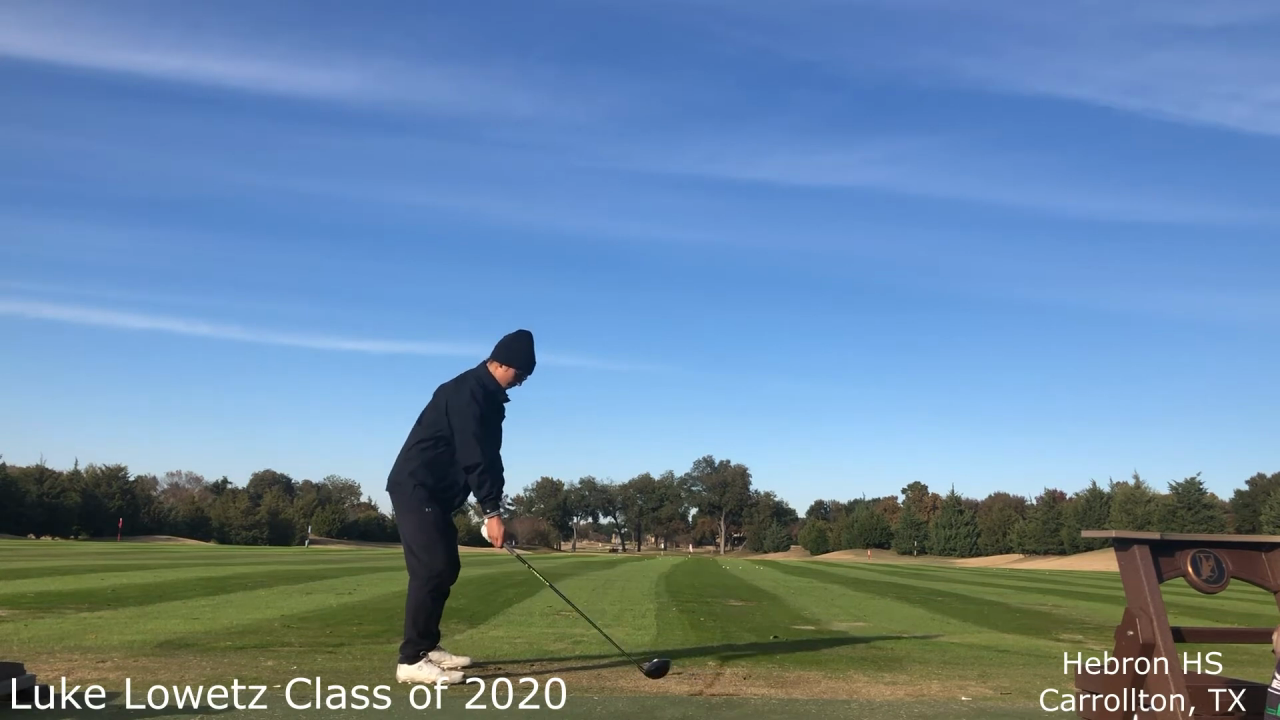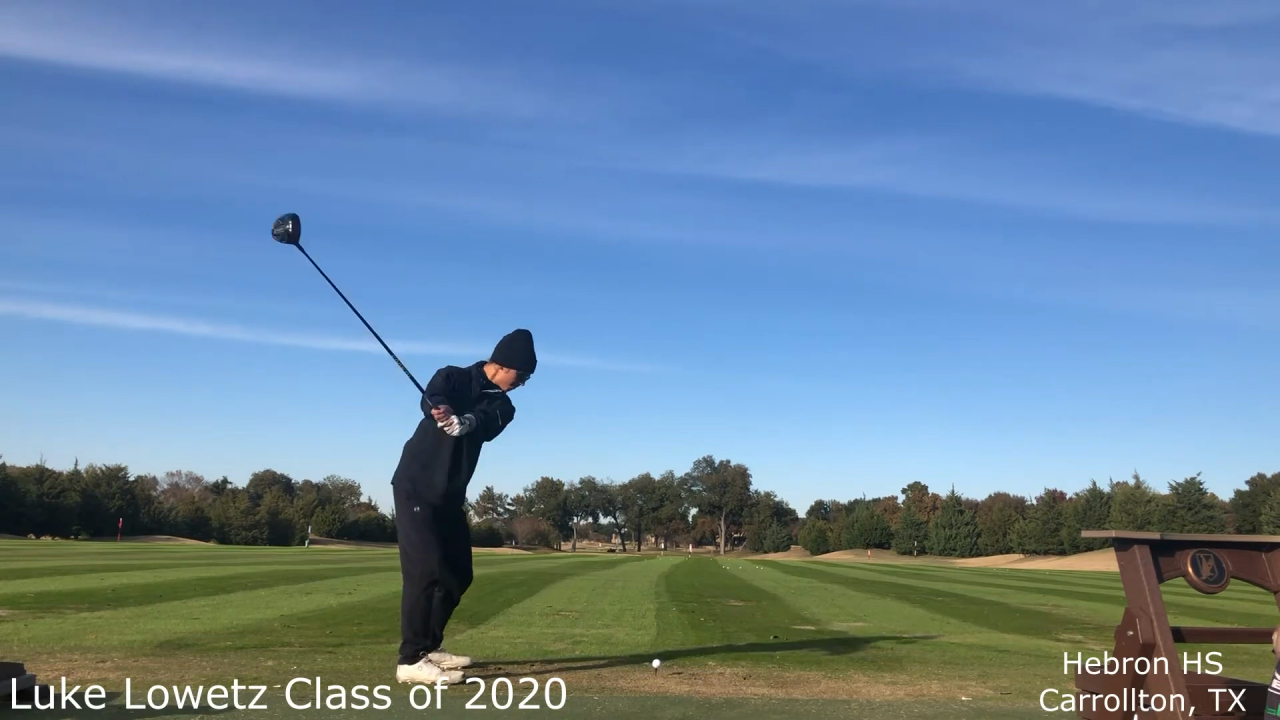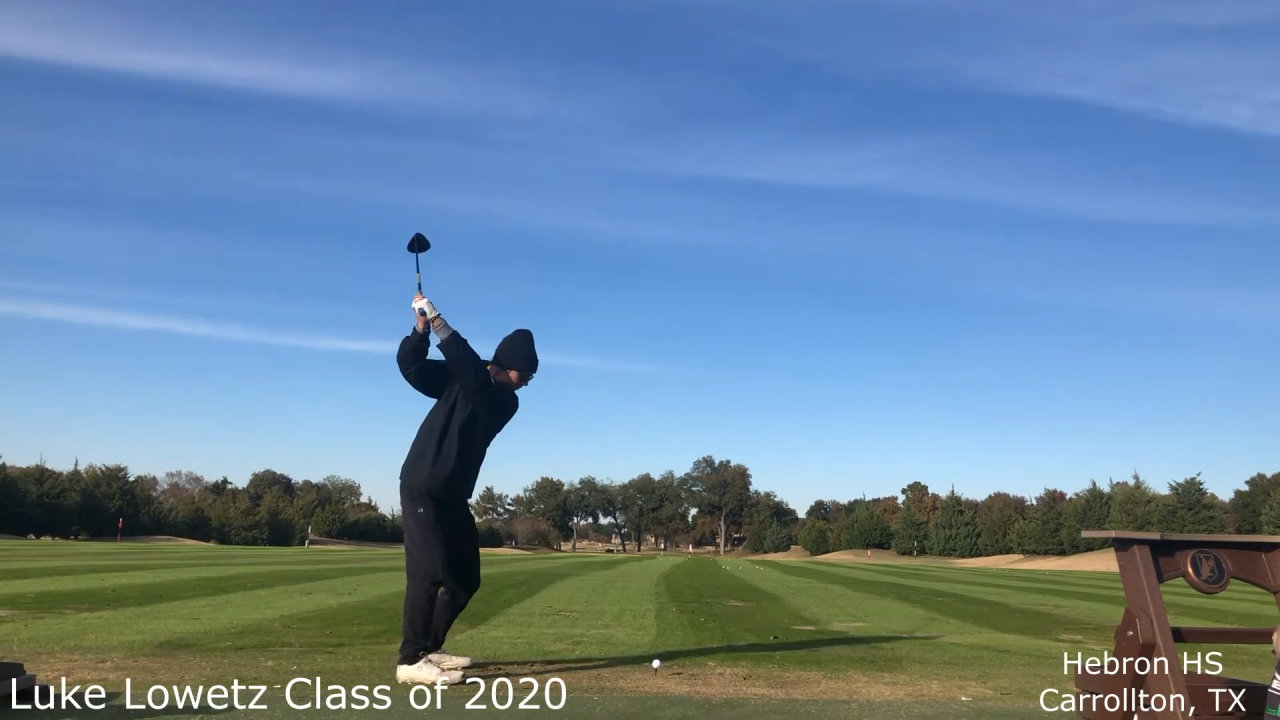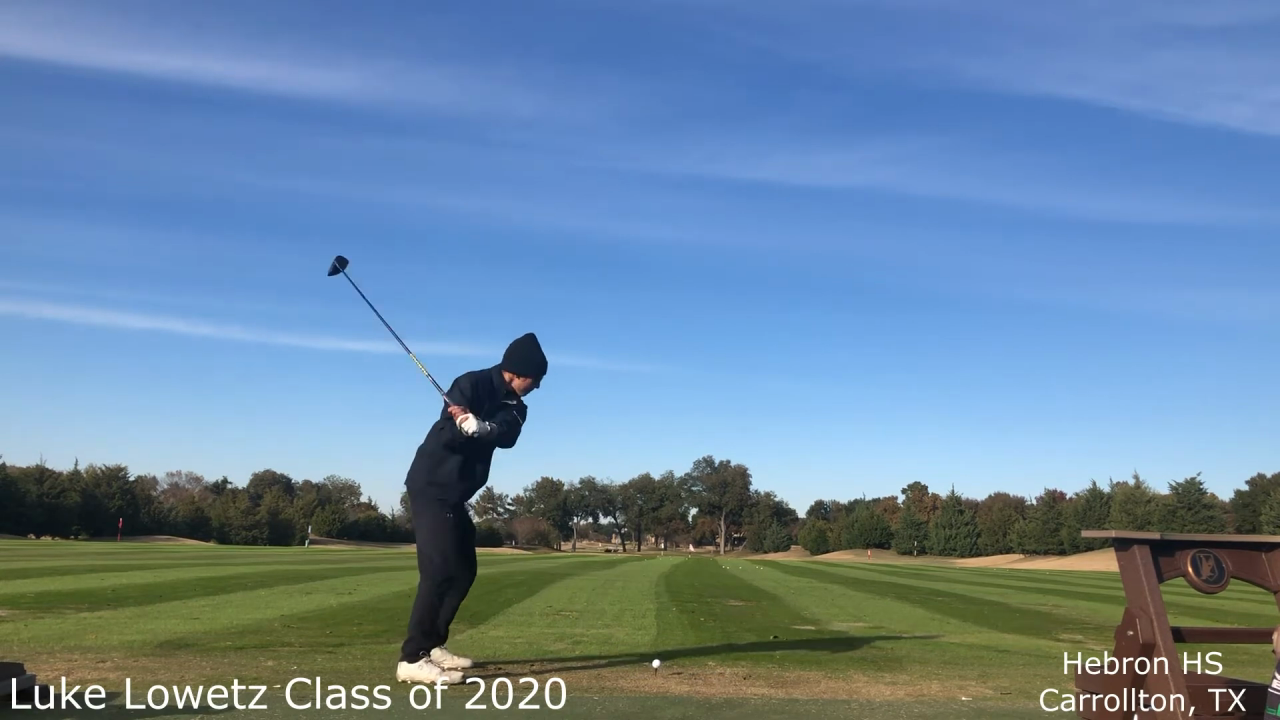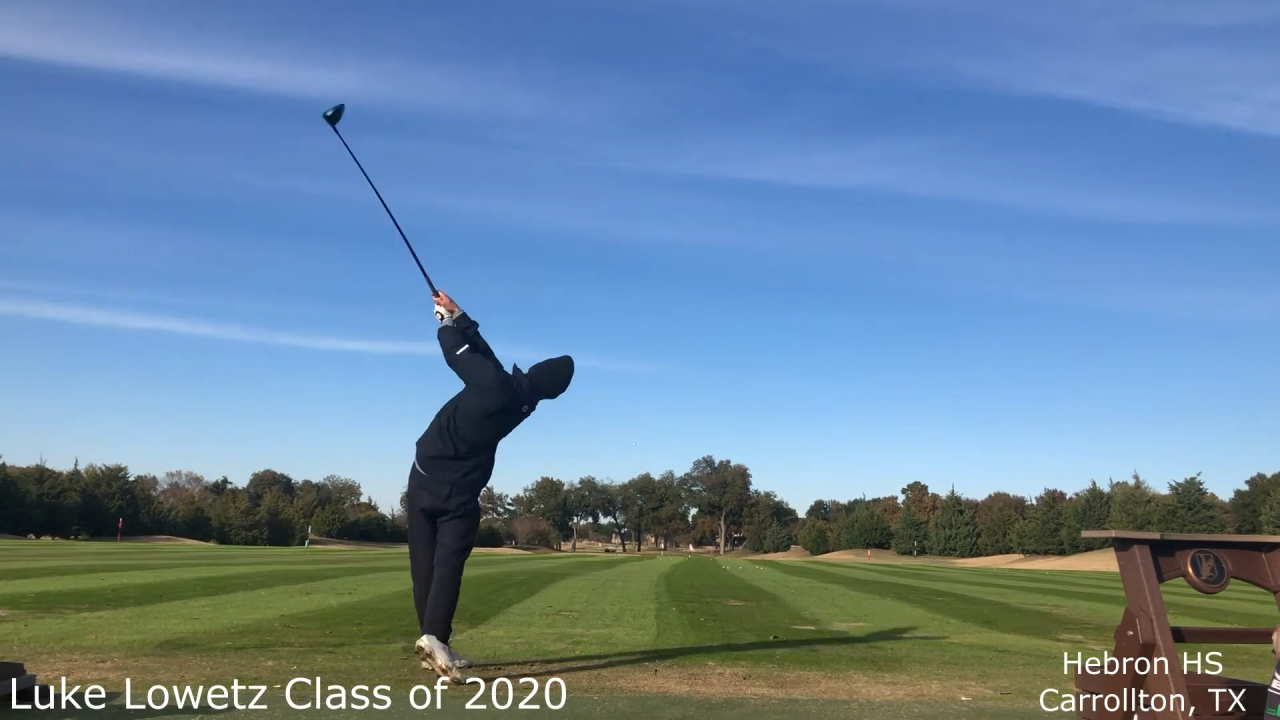
dt=0.3s
person 1, frame 1
left shoulder: (491, 400)
right shoulder: (467, 391)
left elbow: (490, 458)
right elbow: (471, 456)
left wrist: (490, 508)
right wrist: (492, 512)
left hip: (436, 492)
right hip: (415, 487)
left knee: (445, 569)
right knee: (430, 568)
left ankle: (427, 646)
right ankle: (411, 660)
person 1, frame 2
left shoulder: (503, 407)
right shoulder: (454, 377)
left elbow: (482, 423)
right elbow: (434, 395)
left wrist: (459, 421)
right wrist: (439, 407)
left hip: (449, 496)
right hip: (415, 488)
left knee: (458, 575)
right knee: (424, 570)
left ankle: (430, 647)
right ankle: (411, 660)
person 1, frame 3
left shoulder: (504, 402)
right shoulder: (454, 375)
left elbow: (472, 371)
right elbow: (410, 366)
left wrist: (436, 321)
right wrist: (421, 328)
left hip: (454, 496)
right hip: (421, 488)
left knee: (465, 578)
right knee: (428, 571)
left ankle: (430, 647)
right ankle: (411, 659)
person 1, frame 4
left shoulder: (515, 408)
right shoulder: (475, 384)
left elbow: (503, 436)
right elbow: (458, 413)
left wrist: (476, 425)
left hip: (450, 495)
right hip: (433, 490)
left knee: (462, 571)
right knee: (442, 571)
left ankle: (432, 647)
right ankle: (413, 659)
person 1, frame 5
left shoulder: (494, 382)
right shoulder: (521, 406)
left elbow: (453, 346)
left wrist: (451, 317)
right wrist: (460, 318)
left hip: (423, 478)
right hip: (459, 491)
left knee: (425, 563)
right knee: (449, 562)
left ankle: (433, 633)
right ankle: (434, 634)
